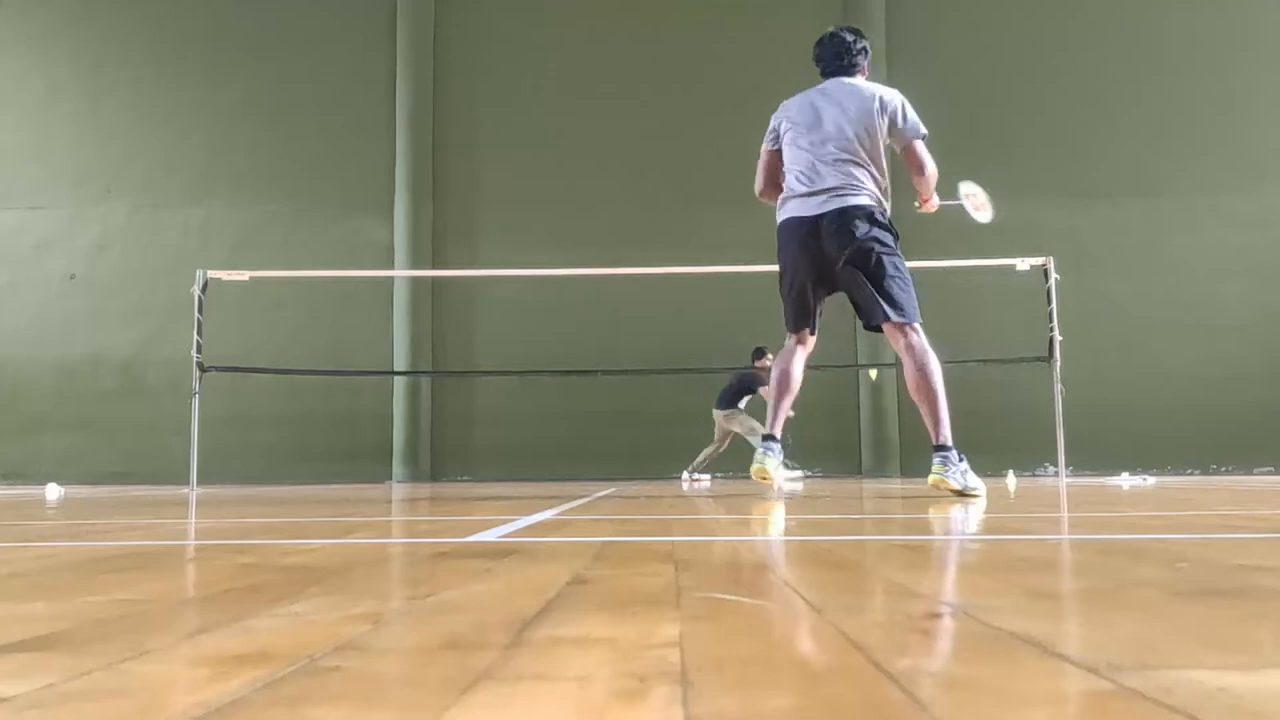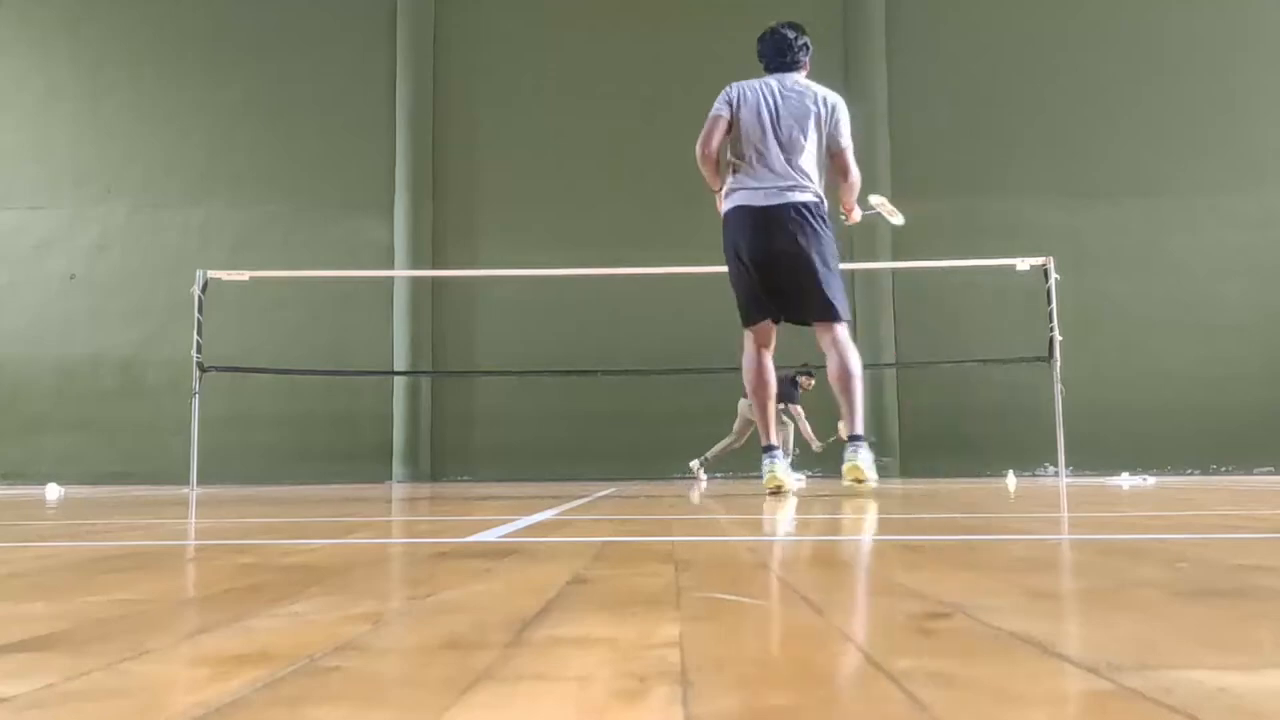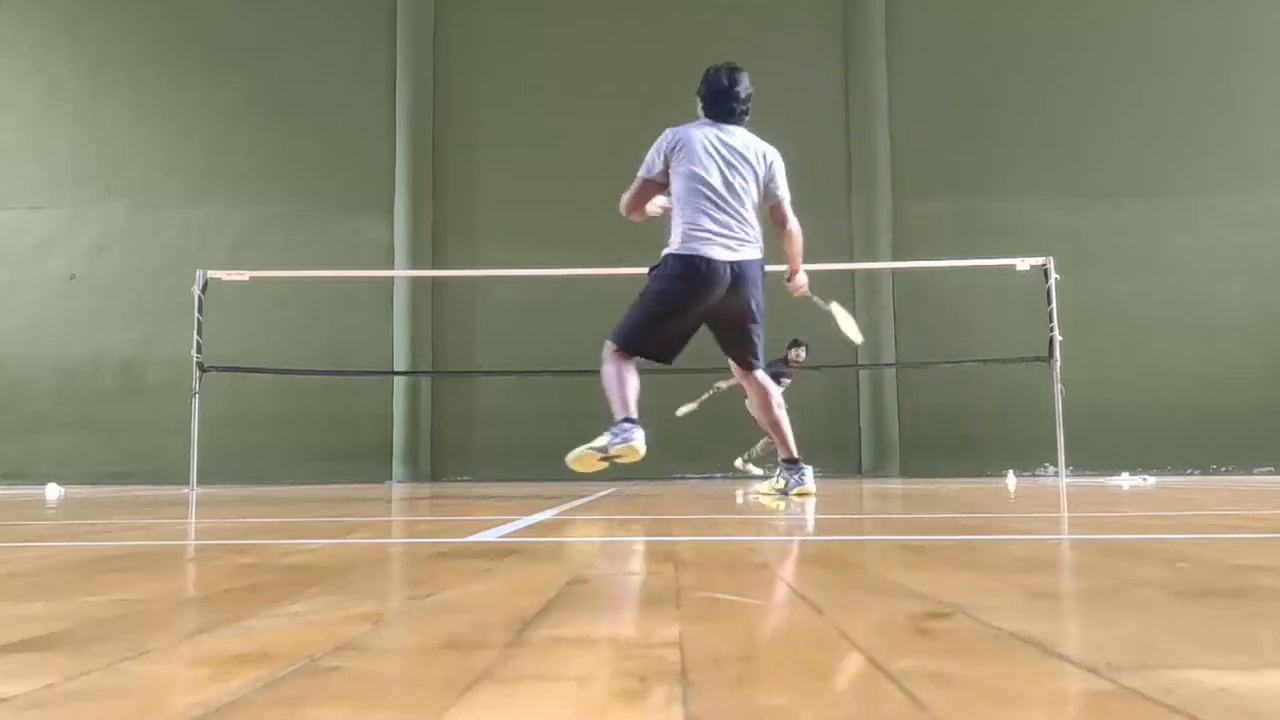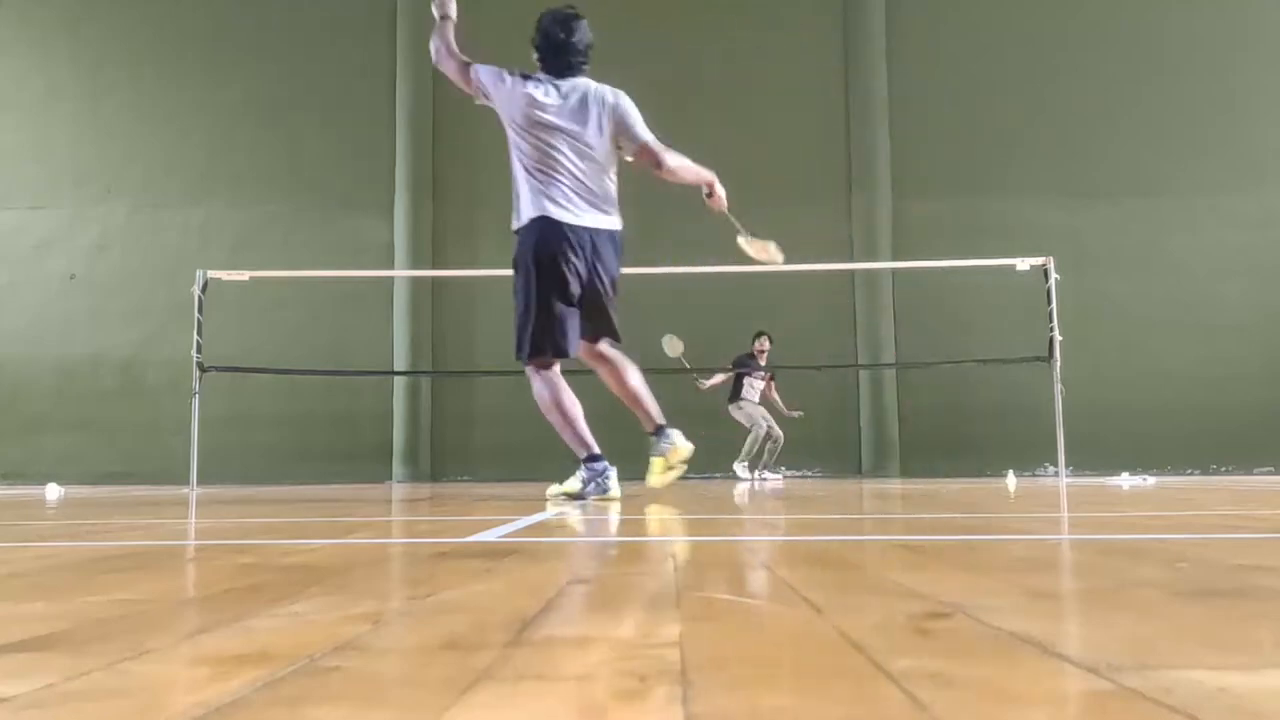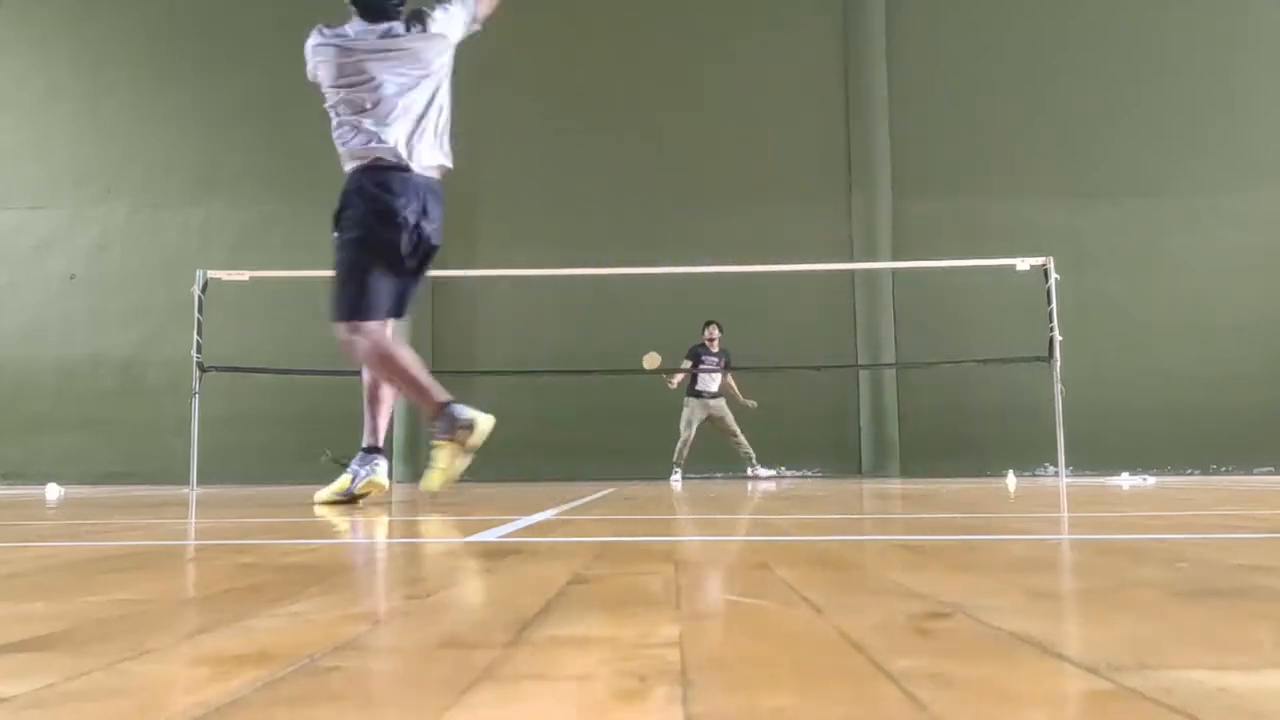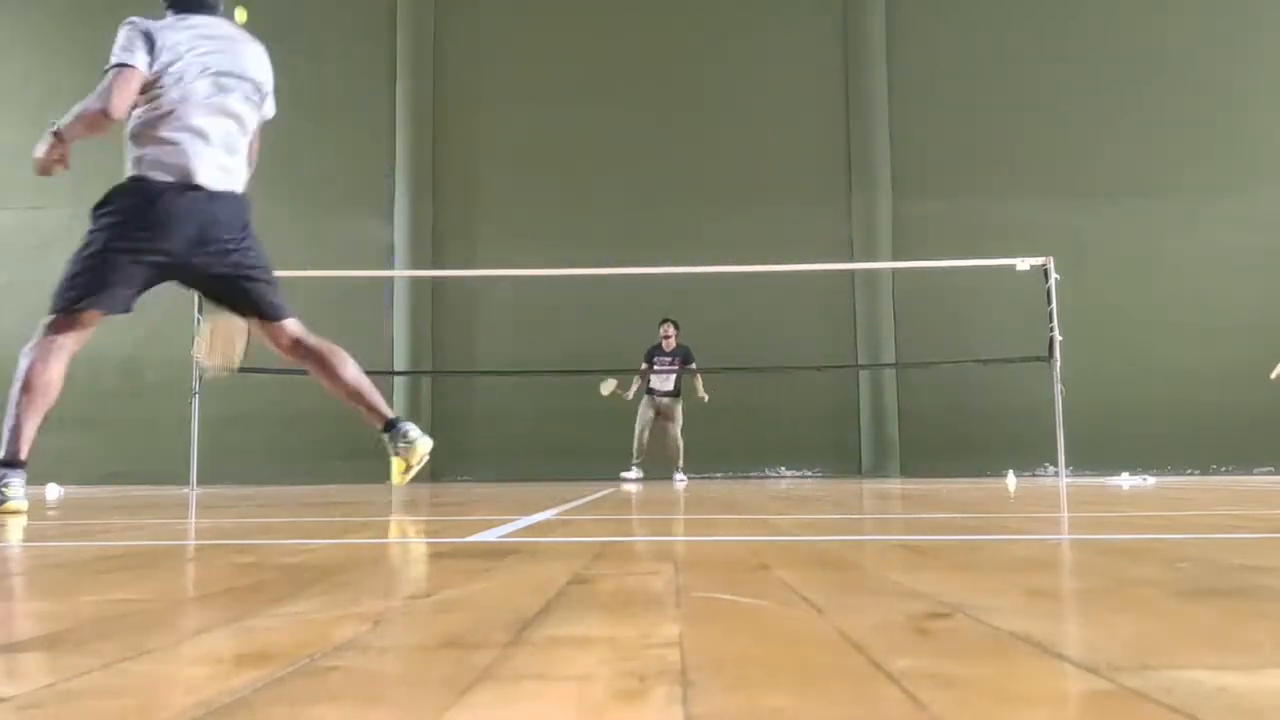
dt=0.3s
person 1, frame 1
left shoulder: (788, 109)
right shoulder: (884, 98)
left elbow: (764, 188)
right elbow: (922, 167)
right wrist: (928, 197)
left hip: (795, 227)
right hip: (858, 219)
left knee: (798, 341)
right knee: (908, 336)
left ankle: (769, 445)
right ankle: (946, 458)
person 1, frame 2
left shoulder: (737, 92)
right shoulder: (828, 100)
left elbow: (706, 153)
right elbow: (848, 176)
left wrist: (723, 191)
right wrist: (850, 207)
left hip: (746, 219)
right hip: (800, 215)
left knee: (759, 341)
right knee: (834, 335)
left ankle: (772, 455)
right ankle: (855, 444)
person 1, frame 3
left shoulder: (676, 139)
right shoulder: (765, 153)
left elbow: (632, 206)
right elbow: (787, 224)
left wrist: (659, 204)
right wrist: (797, 269)
left hip: (688, 263)
right hip: (745, 269)
left knee: (617, 353)
right knee: (751, 374)
left ankle: (624, 429)
right ankle: (795, 469)
person 1, frame 4
left shoulder: (514, 90)
right shoulder: (610, 103)
left elbow: (446, 58)
right elbow: (661, 163)
right wrist: (708, 178)
left hip: (549, 236)
right hip: (603, 239)
left knee: (543, 365)
right knee: (601, 350)
left ankle: (595, 469)
right ankle: (663, 433)
person 1, frame 5
left shoulder: (327, 48)
left hip: (377, 190)
right hip: (426, 194)
left knee: (359, 330)
right knee: (376, 327)
left ankle: (451, 415)
right ankle: (370, 459)
person 1, frame 6
right shoulder: (255, 54)
left elbow: (110, 109)
left wrist: (58, 137)
left hip: (154, 200)
right hip: (224, 210)
left knee: (58, 329)
right knee: (288, 335)
right ankle: (396, 430)
